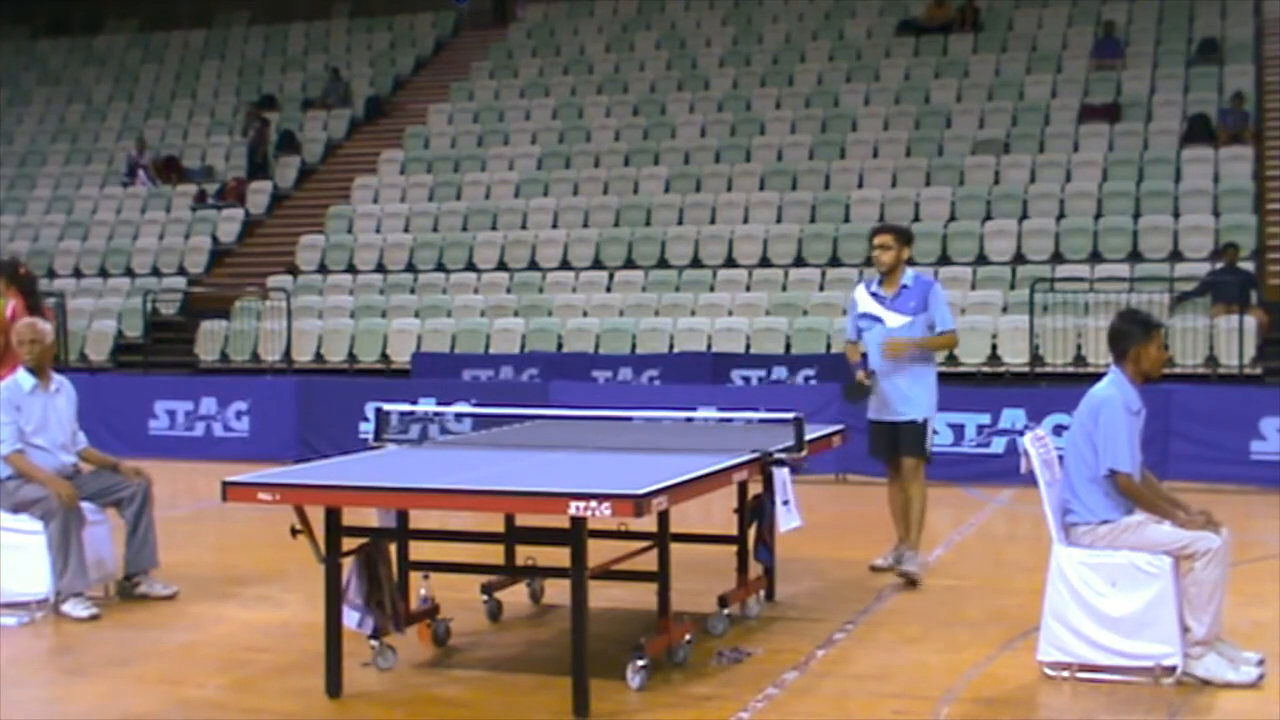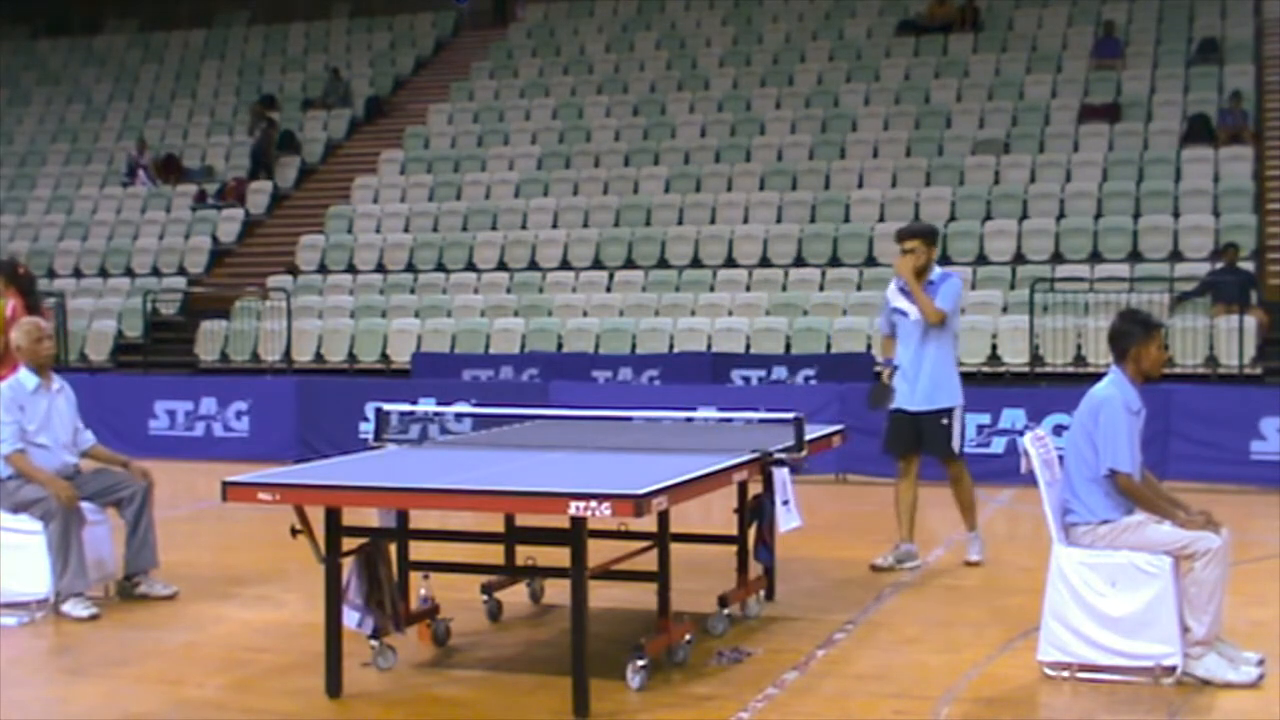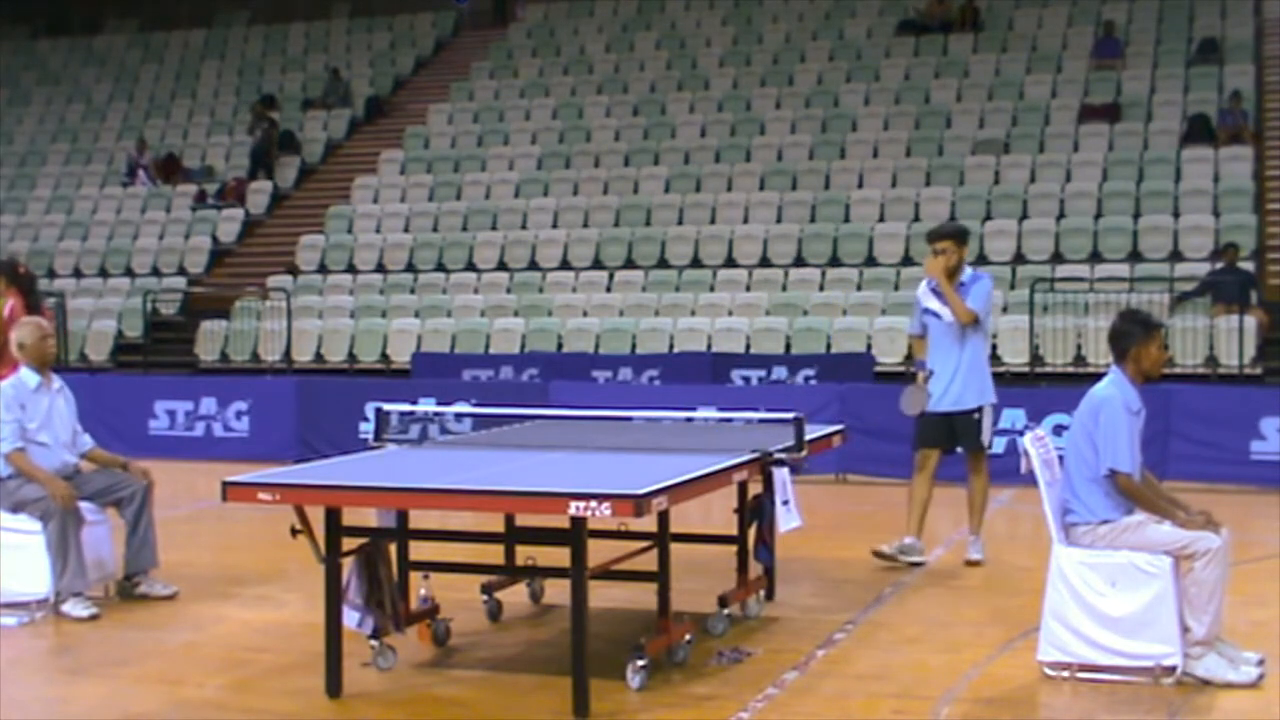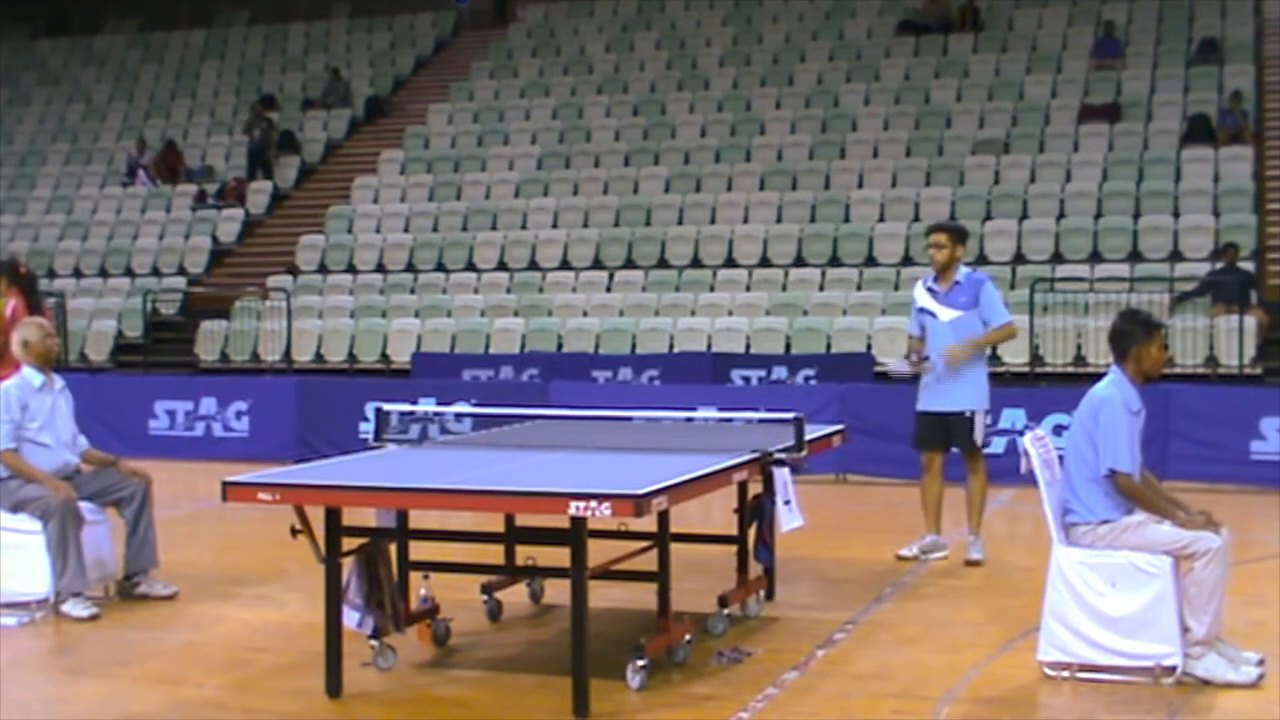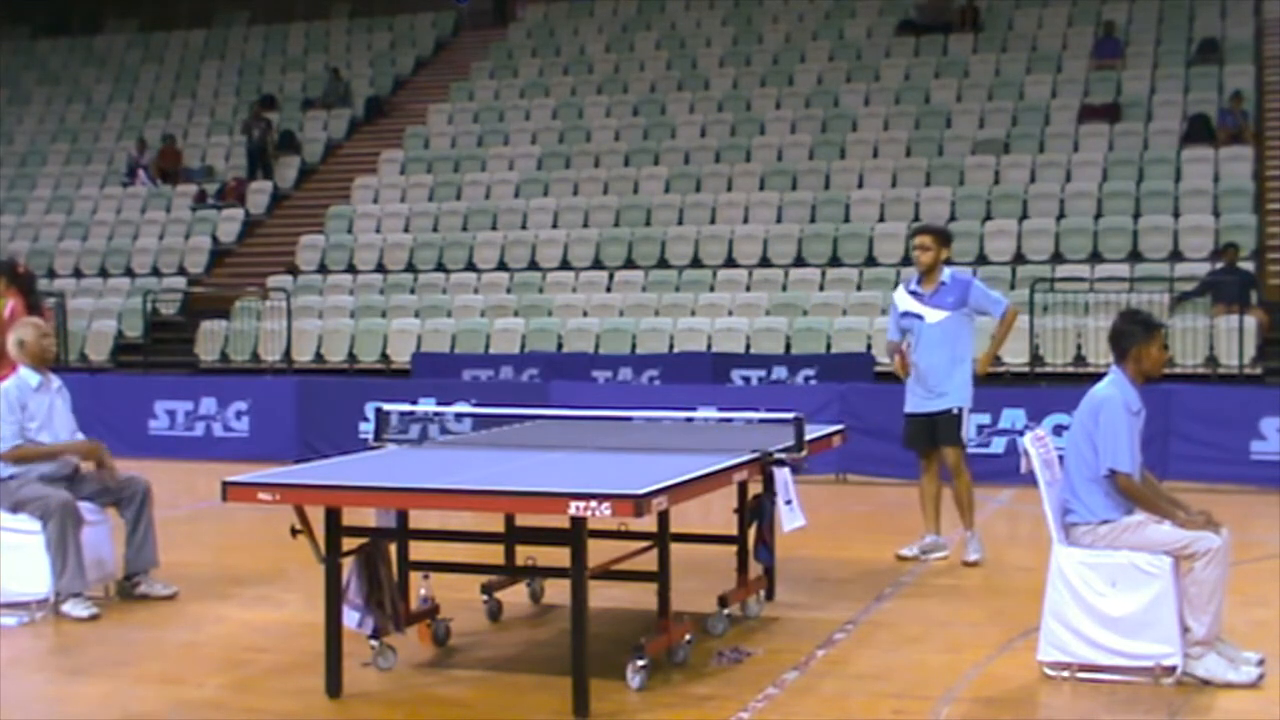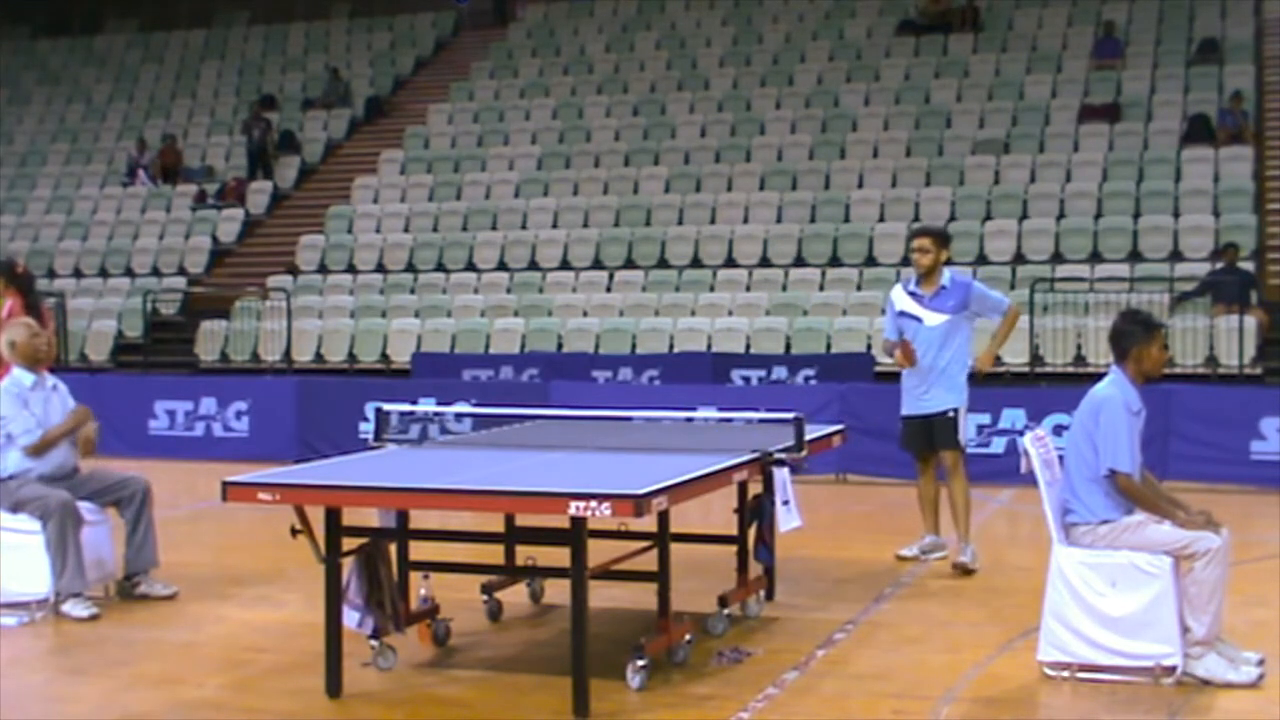
dt=0.4s
person 1, frame 1
left shoulder: (1124, 397)
right shoulder: (1111, 400)
left elbow: (1138, 473)
right elbow: (1124, 482)
left wrist: (1186, 509)
right wrist: (1180, 519)
left hip: (1117, 515)
right hip: (1099, 524)
left knee: (1215, 535)
right knee: (1206, 544)
left ankle: (1206, 638)
right ankle: (1197, 652)
person 1, frame 2
left shoulder: (1125, 397)
right shoulder: (1112, 400)
left elbow: (1138, 472)
right elbow: (1124, 481)
left wrist: (1186, 509)
right wrist: (1180, 518)
left hip: (1117, 514)
right hip: (1099, 524)
left knee: (1215, 534)
right knee: (1206, 543)
left ankle: (1205, 638)
right ankle: (1197, 651)
person 1, frame 3
left shoulder: (1124, 397)
right shoulder: (1111, 400)
left elbow: (1138, 473)
right elbow: (1123, 481)
left wrist: (1186, 509)
right wrist: (1180, 518)
left hip: (1116, 514)
right hip: (1098, 524)
left knee: (1214, 534)
right knee: (1206, 543)
left ankle: (1205, 638)
right ankle: (1197, 652)
person 1, frame 4
left shoulder: (1125, 397)
right shoulder: (1112, 400)
left elbow: (1137, 472)
right elbow: (1124, 481)
left wrist: (1186, 509)
right wrist: (1180, 518)
left hip: (1116, 515)
right hip: (1098, 524)
left knee: (1214, 534)
right knee: (1206, 543)
left ankle: (1205, 638)
right ankle: (1197, 651)
person 1, frame 5
left shoulder: (1124, 397)
right shoulder: (1111, 400)
left elbow: (1137, 472)
right elbow: (1123, 481)
left wrist: (1186, 509)
right wrist: (1180, 518)
left hip: (1116, 514)
right hip: (1099, 524)
left knee: (1215, 534)
right knee: (1206, 543)
left ankle: (1205, 638)
right ankle: (1196, 651)
person 1, frame 6
left shoulder: (1125, 397)
right shoulder: (1112, 400)
left elbow: (1138, 472)
right elbow: (1124, 482)
left wrist: (1185, 509)
right wrist: (1180, 519)
left hip: (1116, 515)
right hip: (1099, 524)
left knee: (1215, 534)
right knee: (1206, 543)
left ankle: (1205, 638)
right ankle: (1197, 652)
person 2, frame 1
left shoulder: (927, 289)
right shoulder: (863, 293)
left elbow: (950, 339)
right elbow: (852, 341)
left wrist: (911, 346)
right wrist: (859, 367)
left hip: (916, 400)
right hip: (882, 401)
left knee: (912, 470)
right knee: (894, 473)
left ankle: (913, 556)
right ankle: (903, 546)
person 2, frame 2
left shoulder: (949, 282)
right shoulder: (894, 290)
left elbow: (935, 317)
left wrist: (912, 280)
right wrist: (889, 364)
left hip: (941, 397)
right hip: (904, 397)
left knee: (954, 468)
right knee: (905, 470)
left ankle: (973, 535)
right ankle: (906, 547)
person 2, frame 3
left shoulder: (980, 283)
right shoulder: (925, 290)
left elbow: (966, 318)
left wrist: (942, 281)
right wrist: (921, 367)
left hip: (972, 395)
right hip: (935, 396)
left knee: (976, 463)
right knee: (923, 464)
left ankle: (974, 540)
right ankle: (911, 543)
person 2, frame 4
left shoulder: (978, 286)
right shoulder: (921, 290)
left elbow: (1008, 329)
left wrist: (968, 348)
right wrist: (916, 355)
left hip: (967, 395)
right hip: (930, 395)
left knee: (973, 462)
right knee: (930, 463)
left ankle: (974, 539)
right ankle: (933, 538)
person 2, frame 5
left shoulder: (965, 287)
right shoulder: (901, 295)
left elbow: (1008, 312)
right elbow: (893, 342)
left wrist: (989, 356)
right wrist: (896, 356)
left hip: (953, 393)
right hip: (918, 395)
left knee: (954, 461)
right knee: (927, 464)
left ankle: (971, 536)
right ankle: (933, 538)
person 2, frame 6
left shoulder: (966, 290)
right shoulder: (899, 294)
left elbow: (1011, 311)
right elbow: (889, 341)
left wrist: (992, 350)
right wrist: (896, 351)
left hip: (949, 395)
right hip: (914, 396)
left knee: (951, 464)
right knee: (924, 466)
left ankle: (965, 547)
right ankle: (932, 539)
person 3, frame 1
left shoulder: (65, 388)
left wrist: (118, 465)
right wrist: (49, 480)
left hip: (69, 476)
left knee: (136, 486)
right knee: (61, 504)
left ankle: (136, 576)
right ankle: (69, 595)
person 3, frame 2
left shoulder: (63, 389)
left elbow: (83, 441)
left wrist: (126, 463)
right wrist: (50, 481)
left hip: (70, 476)
left knee: (136, 486)
right knee: (62, 504)
left ankle: (136, 576)
right ankle: (69, 594)
person 3, frame 3
left shoulder: (61, 390)
left elbow: (81, 444)
left wrist: (125, 464)
right wrist: (48, 480)
left hip: (70, 476)
left knee: (136, 486)
right knee: (61, 505)
left ankle: (136, 576)
right ankle: (69, 594)
person 3, frame 4
left shoulder: (61, 389)
left wrist: (115, 463)
right wrist: (46, 479)
left hip: (69, 477)
left knee: (136, 486)
right knee: (61, 503)
left ankle: (136, 576)
right ankle: (69, 594)
person 3, frame 5
left shoulder: (59, 389)
left wrist: (97, 454)
right wrist: (67, 449)
left hip: (68, 477)
left knee: (136, 487)
right knee: (60, 503)
left ankle: (136, 576)
right ankle: (68, 595)
person 3, frame 6
left shoulder: (57, 387)
left elbow: (84, 419)
right elbow: (33, 445)
left wrist: (88, 430)
right wrist: (71, 423)
left hip: (67, 476)
left knee: (136, 486)
right knee: (60, 504)
left ankle: (136, 576)
right ankle: (68, 594)
